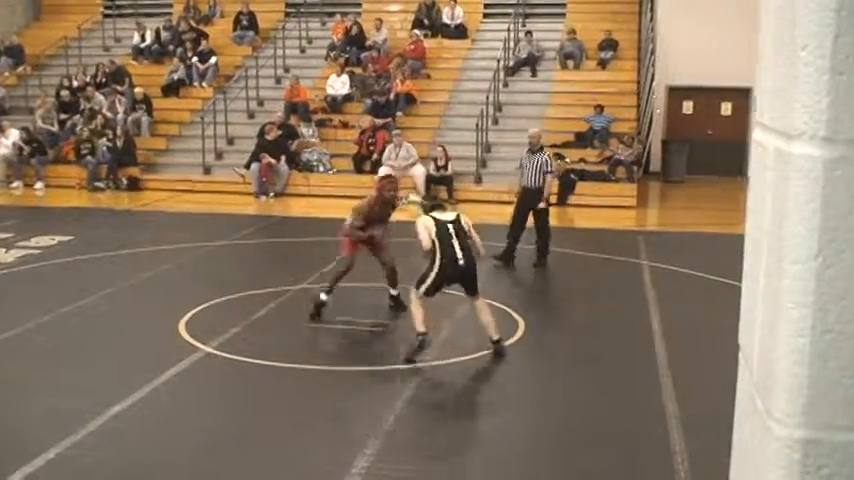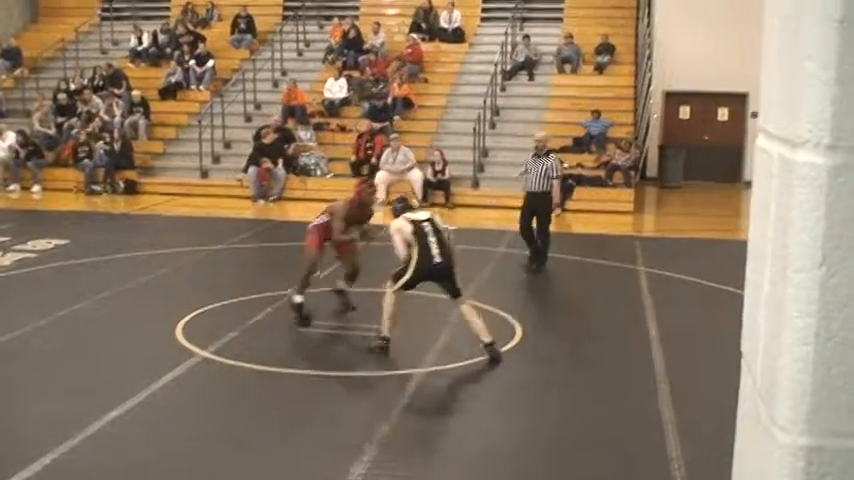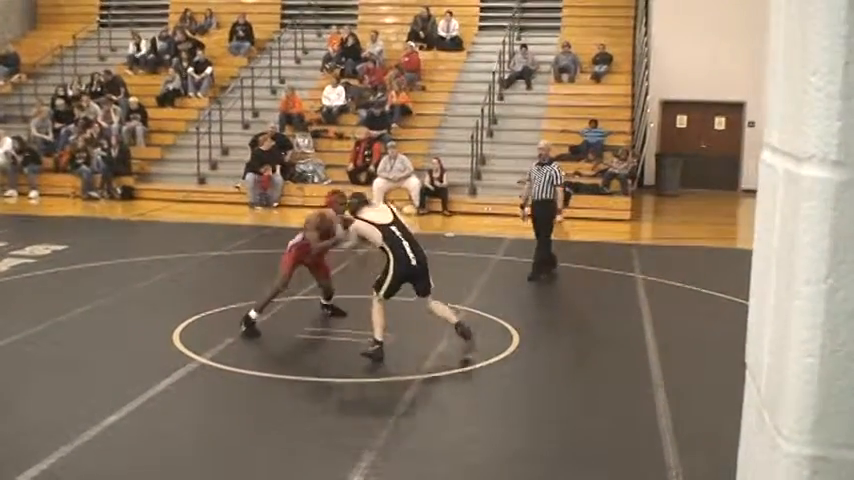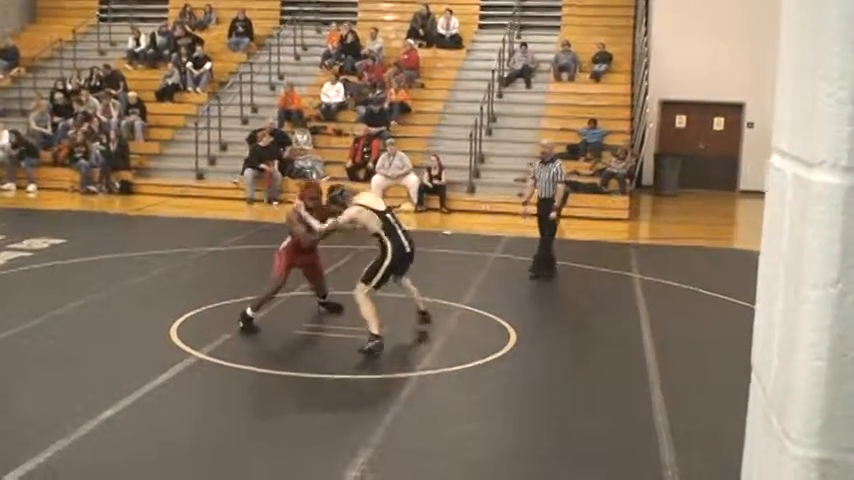
dt=0.2s
person 1, frame 1
left shoulder: (422, 221)
right shoulder: (461, 218)
left elbow: (427, 247)
right elbow: (480, 252)
left hip: (443, 266)
right hip: (468, 264)
left knee: (415, 299)
right knee: (476, 300)
left ankle: (421, 335)
right ankle: (497, 343)
person 1, frame 2
left shoulder: (396, 224)
right shoulder: (433, 216)
left elbow: (403, 257)
right elbow: (448, 246)
left hip: (422, 264)
right hip: (444, 264)
left knee: (390, 290)
right knee: (462, 304)
left ankle: (384, 340)
right ankle: (490, 346)
person 1, frame 3
left shoulder: (357, 225)
right shoulder: (387, 207)
left elbow: (350, 244)
left hip: (399, 265)
right hip: (419, 261)
left knee: (378, 300)
right knee: (429, 302)
left ankle: (377, 345)
right ankle: (459, 326)
person 1, frame 4
left shoulder: (352, 213)
right shoulder: (370, 195)
left elbow: (322, 229)
left hip: (392, 253)
right hip: (407, 247)
left knee: (361, 293)
right knee: (401, 278)
left ankle: (375, 339)
right ankle: (423, 313)
person 2, frame 1
left shoulder: (393, 204)
right shoulder: (366, 206)
right elbow: (352, 233)
left wrist: (381, 233)
right wrist: (372, 233)
left hip: (372, 232)
right hip: (352, 232)
left knee: (390, 264)
right knee: (347, 266)
left ankle: (394, 297)
right ankle: (321, 301)
person 2, frame 2
left shoulder: (368, 211)
right shoulder: (343, 208)
left elbow: (362, 232)
right elbow: (337, 238)
right wrist: (354, 236)
right hip: (319, 229)
left knee: (354, 266)
right knee: (312, 267)
left ankle: (341, 290)
right ankle: (298, 303)
person 2, frame 3
left shoulder: (343, 221)
right shoulder: (314, 221)
right elbow: (315, 249)
right wrist: (336, 239)
left hip: (317, 255)
right hip: (297, 251)
left knee: (328, 289)
right knee: (279, 287)
left ankle: (327, 305)
right ankle: (249, 320)
person 2, frame 4
left shoulder: (325, 211)
right shoulder: (294, 216)
right elbow: (306, 242)
left hip: (310, 253)
right hip: (290, 253)
left knee: (321, 288)
right knee: (274, 288)
left ankle: (323, 302)
right ankle: (247, 317)
person 3, frame 1
left shoulder: (545, 156)
right shoulder: (525, 154)
left elbow: (549, 180)
left wrist: (545, 200)
right wrist: (518, 195)
left hip: (539, 194)
right hip: (525, 193)
left knee: (541, 227)
right knee: (516, 224)
left ankle: (542, 258)
right ankle: (507, 256)
person 3, frame 2
left shoulder: (551, 160)
right shoulder: (530, 158)
left elbow: (555, 184)
left wrist: (556, 205)
right wrist: (525, 197)
left hip: (544, 198)
right hip: (530, 197)
left knee: (542, 231)
right knee: (524, 228)
left ankle: (539, 262)
right ankle: (536, 254)
person 3, frame 3
left shoulder: (555, 168)
right shoulder: (534, 166)
left elbow: (559, 191)
right elbow: (528, 187)
left wrist: (559, 212)
right wrist: (523, 206)
left hip: (548, 206)
right hip: (535, 205)
left knee: (543, 239)
right knee: (541, 238)
left ankle: (538, 270)
right ankle: (550, 264)
person 3, frame 4
left shoulder: (558, 166)
right shoulder: (538, 165)
left elbow: (561, 189)
right elbow: (531, 185)
left wrist: (555, 209)
right wrist: (525, 203)
left hip: (552, 203)
right hip: (542, 202)
left knee: (547, 236)
right knee: (544, 235)
left ankle: (539, 268)
right ankle: (549, 265)
